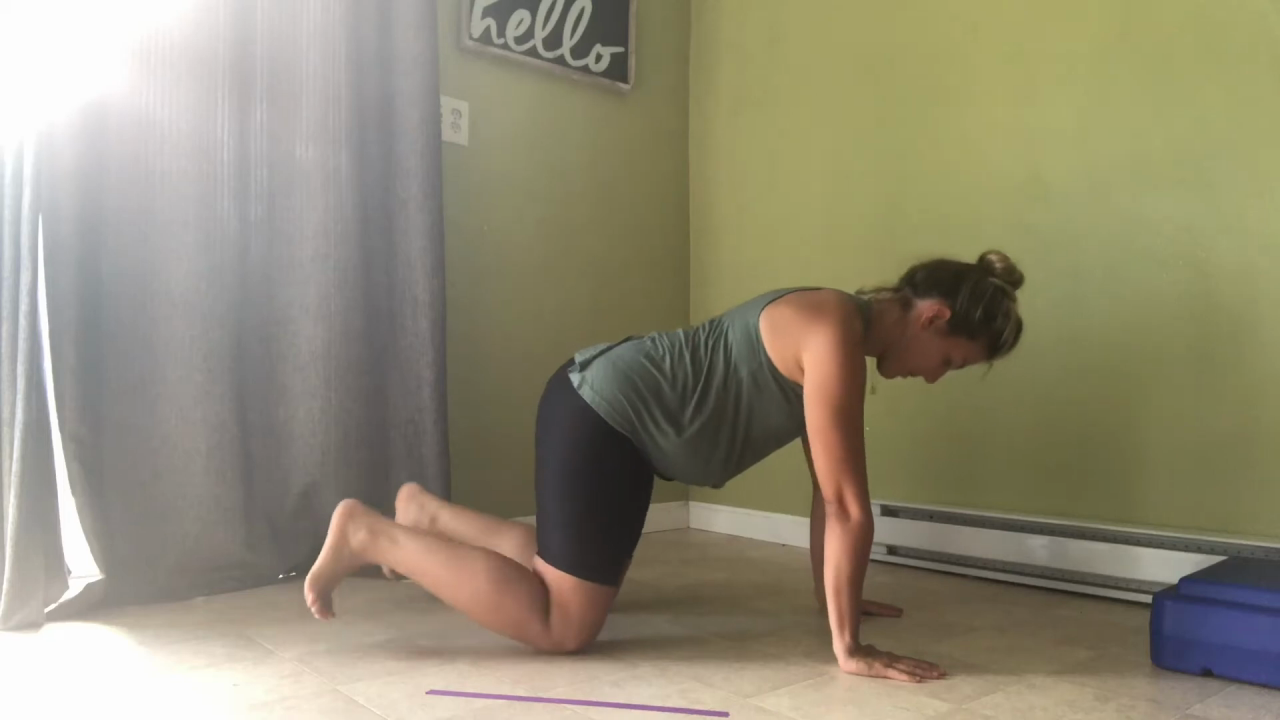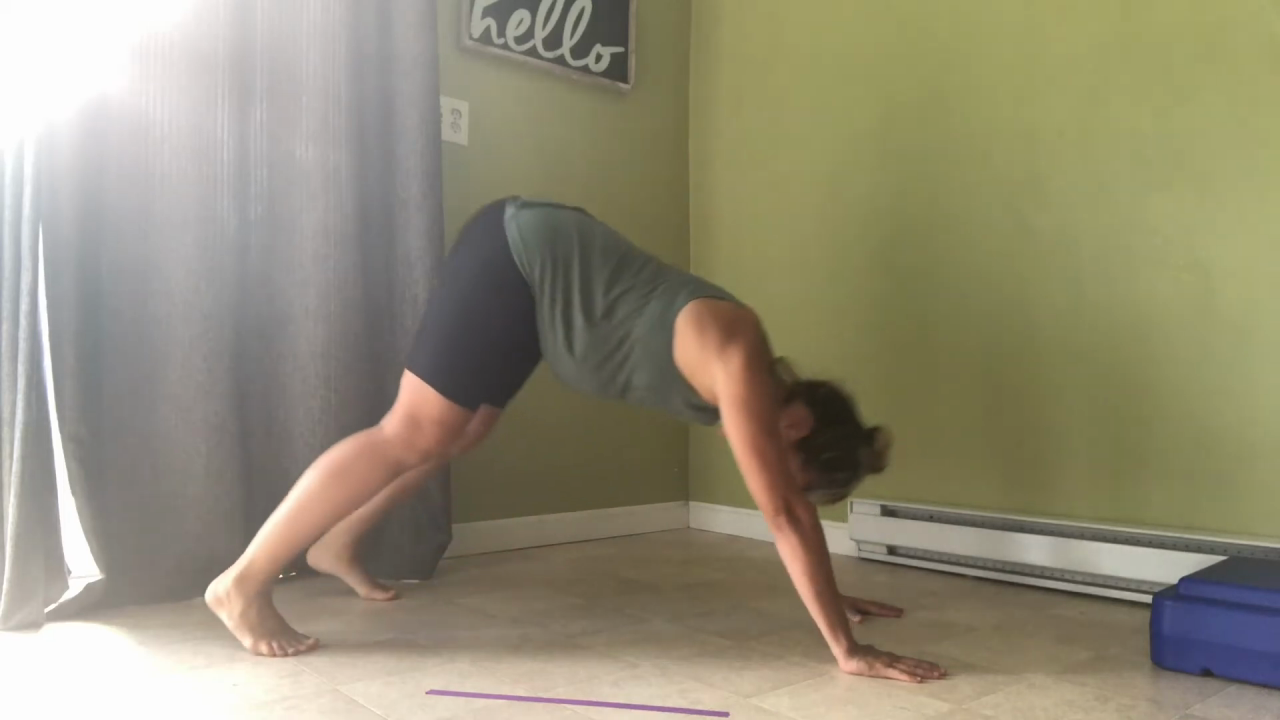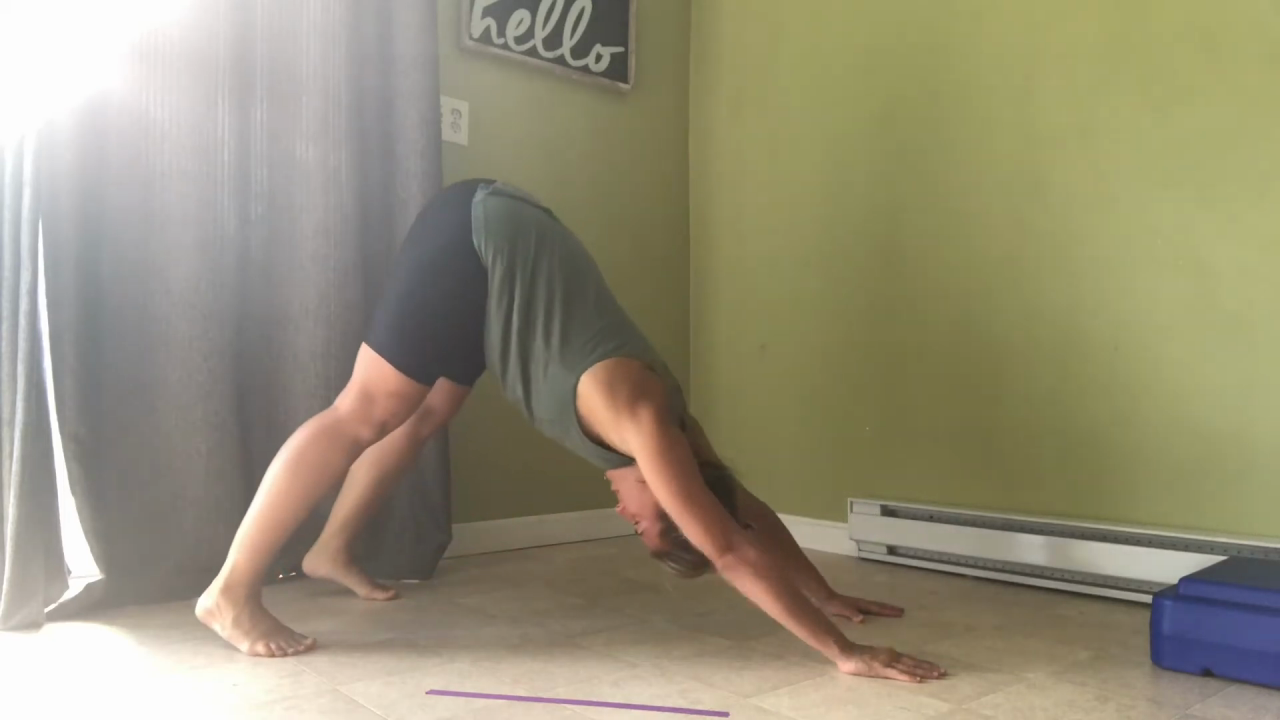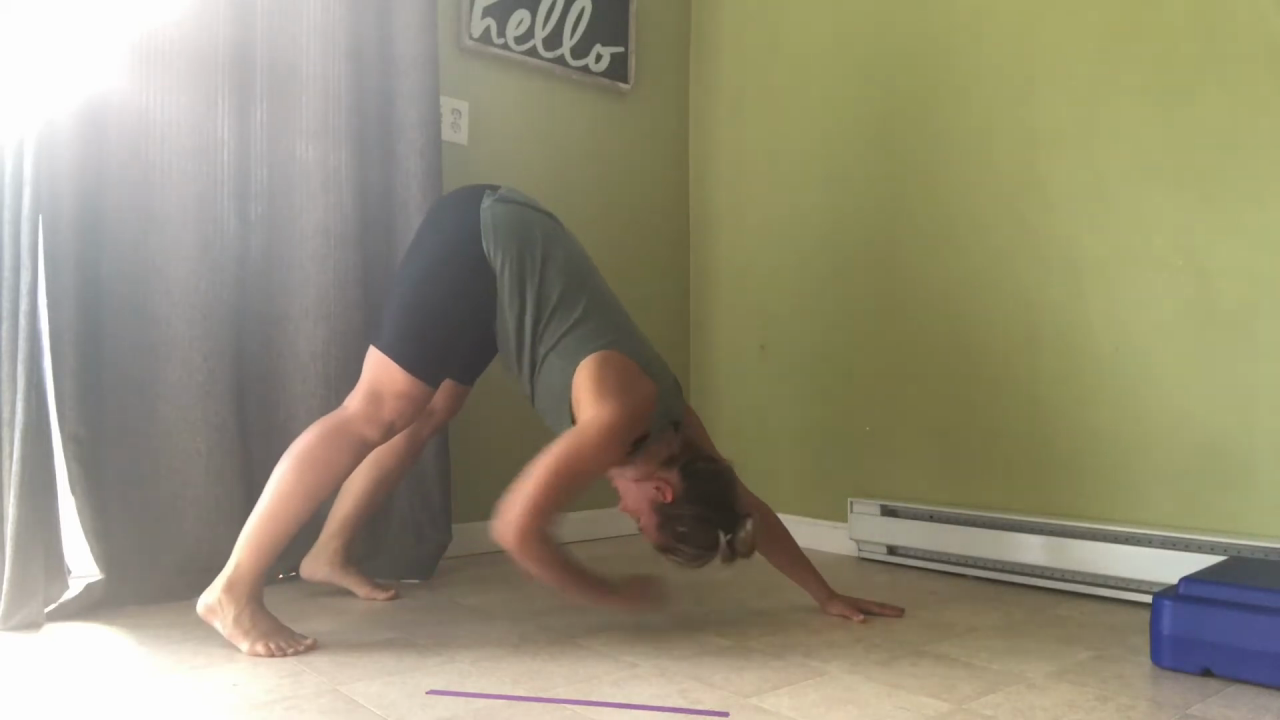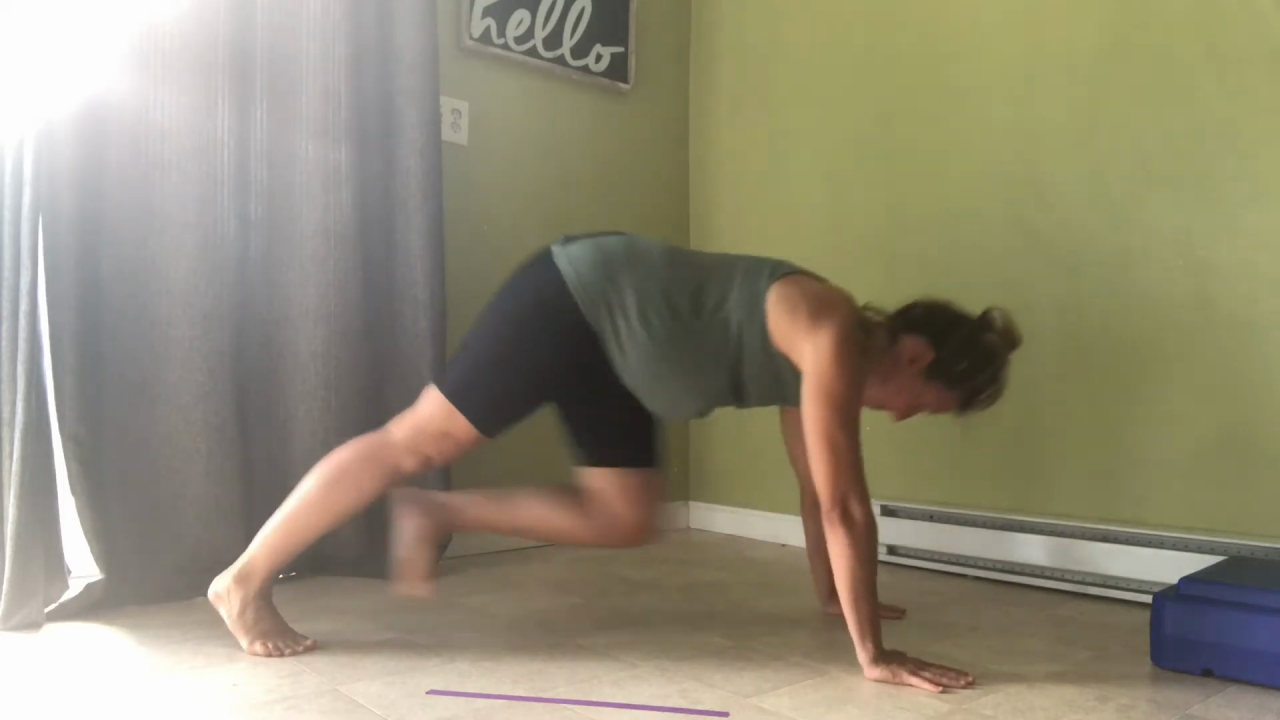
dt=1s
person 1, frame 1
left shoulder: (838, 333)
right shoulder: (835, 333)
left elbow: (826, 491)
right elbow: (845, 503)
left wrist: (840, 598)
right wrist: (847, 646)
left hip: (612, 414)
right hip: (600, 411)
left knee: (573, 574)
right knee: (562, 626)
left ankle: (430, 512)
right ankle: (369, 536)
person 1, frame 2
left shoulder: (755, 383)
right shoulder: (734, 361)
left elbow: (790, 501)
right elbow: (784, 514)
left wrist: (832, 597)
right wrist: (847, 648)
left hip: (534, 262)
right hip: (515, 256)
left knee: (458, 433)
right knee: (410, 435)
left ankle: (336, 546)
right ankle: (242, 585)
person 1, frame 3
left shoulder: (669, 427)
right shoulder: (641, 420)
left elbow: (747, 511)
right elbow: (727, 552)
left wrist: (831, 600)
right wrist: (843, 648)
left hip: (498, 243)
right hip: (473, 234)
left knee: (427, 412)
right knee: (366, 413)
left ankle: (331, 551)
right ankle: (232, 594)
person 1, frame 4
left shoulder: (674, 426)
right shoulder: (621, 415)
left elbow: (747, 505)
right elbow: (515, 525)
left wrist: (827, 595)
right wrist: (600, 591)
left hip: (502, 247)
right hip: (480, 239)
left knee: (422, 417)
right knee: (371, 416)
left ankle: (329, 554)
right ankle: (234, 592)
person 1, frame 5
left shoulder: (821, 353)
right shoulder: (836, 337)
left elbow: (815, 486)
right elbow: (843, 506)
left wrist: (832, 590)
right wrist: (870, 651)
left hip: (607, 336)
right hip: (576, 297)
left knee: (625, 515)
right knee: (419, 440)
left ankle: (433, 514)
right ankle: (245, 582)
